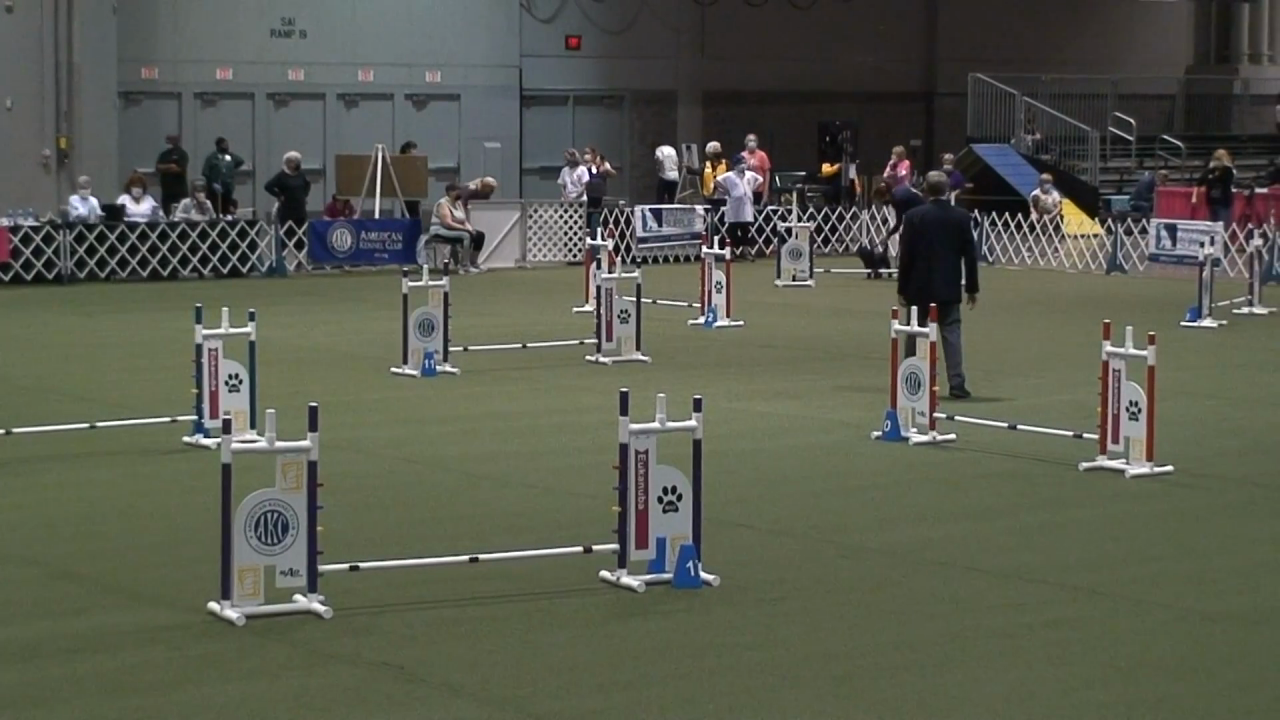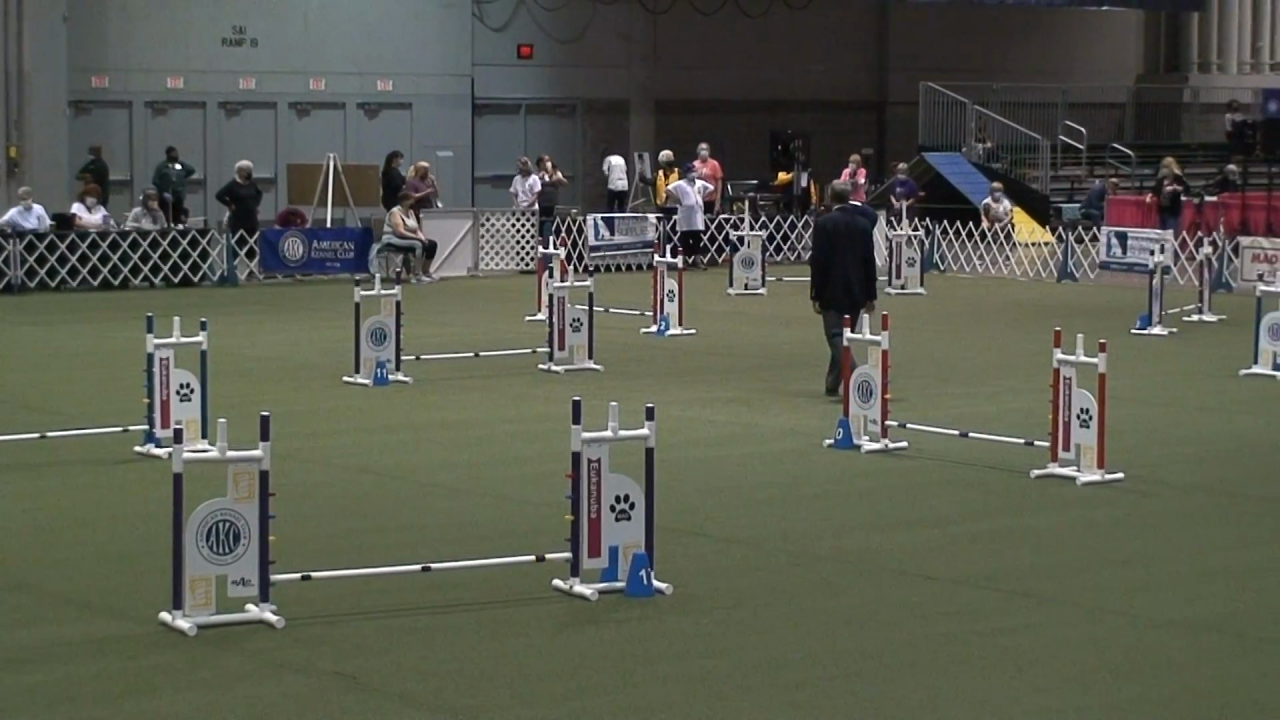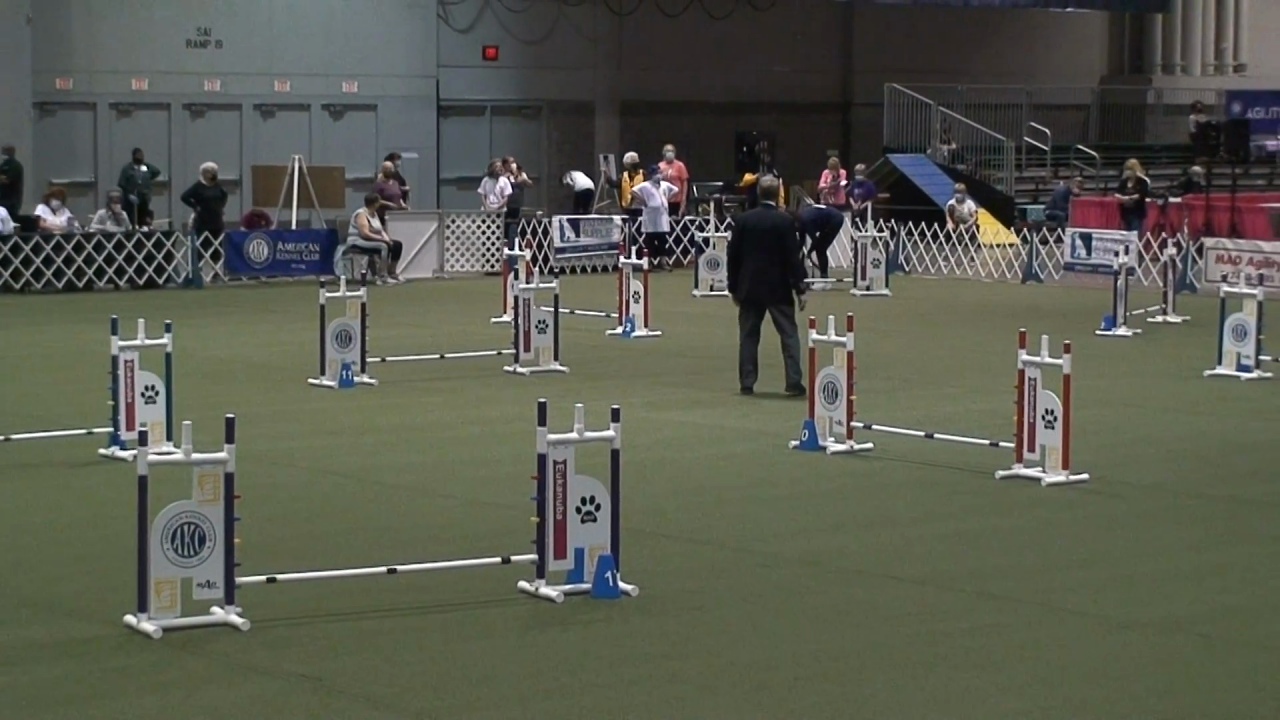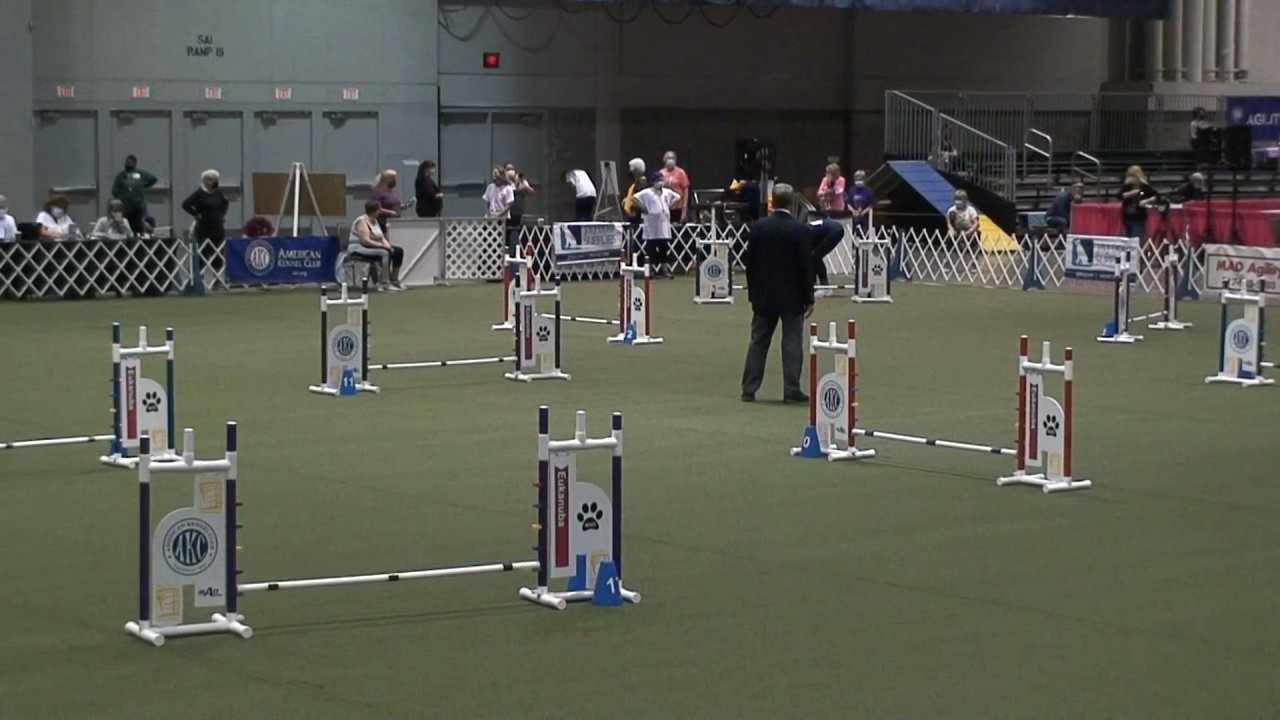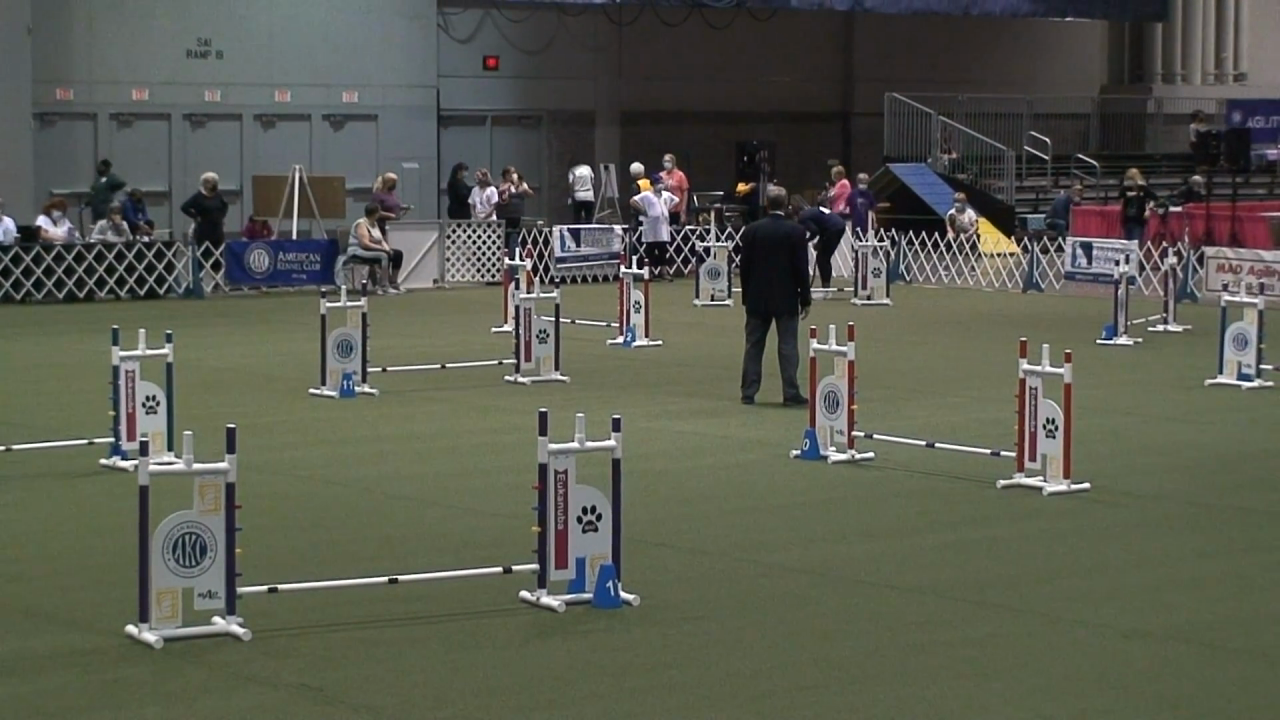
dt=1s
person 1, frame 1
left shoulder: (914, 216)
right shoulder: (961, 216)
left elbow: (905, 255)
right elbow: (970, 254)
left wrist: (902, 288)
right wrist: (972, 287)
left hip: (919, 286)
right hip: (949, 287)
left knee: (913, 333)
right knee: (951, 333)
right ankle: (956, 383)
person 1, frame 2
left shoulder: (824, 223)
right shoulder: (864, 223)
left elbow: (817, 261)
right elbow: (870, 262)
left wrist: (815, 294)
right wrist: (871, 295)
left hip: (832, 292)
right hip: (856, 292)
left knee: (835, 335)
right knee: (843, 335)
right ankle: (833, 384)
person 1, frame 3
left shoulder: (743, 219)
right shoulder: (785, 220)
left elbow: (733, 255)
right elbow: (792, 257)
left wrist: (734, 287)
right wrist: (800, 288)
left hip: (749, 287)
right hip: (777, 288)
left knee: (748, 335)
right knee: (789, 334)
left ankle: (747, 383)
right ankle: (794, 382)
person 1, frame 4
left shoulder: (757, 227)
right shoulder: (800, 230)
left elbow: (749, 262)
right elbow: (805, 266)
left wrist: (753, 292)
right wrist: (809, 298)
left hip: (764, 295)
right hip: (792, 296)
left knee: (758, 341)
right knee: (792, 343)
left ankle: (749, 389)
right ankle: (791, 390)
person 1, frame 5
left shoulder: (751, 230)
right shoulder: (796, 231)
left elbow: (744, 266)
right elbow: (802, 268)
left wrist: (746, 296)
right wrist: (806, 299)
left hip: (757, 297)
right hip: (786, 298)
left knee: (754, 345)
right knee: (788, 346)
left ankle: (748, 392)
right ankle: (791, 393)
